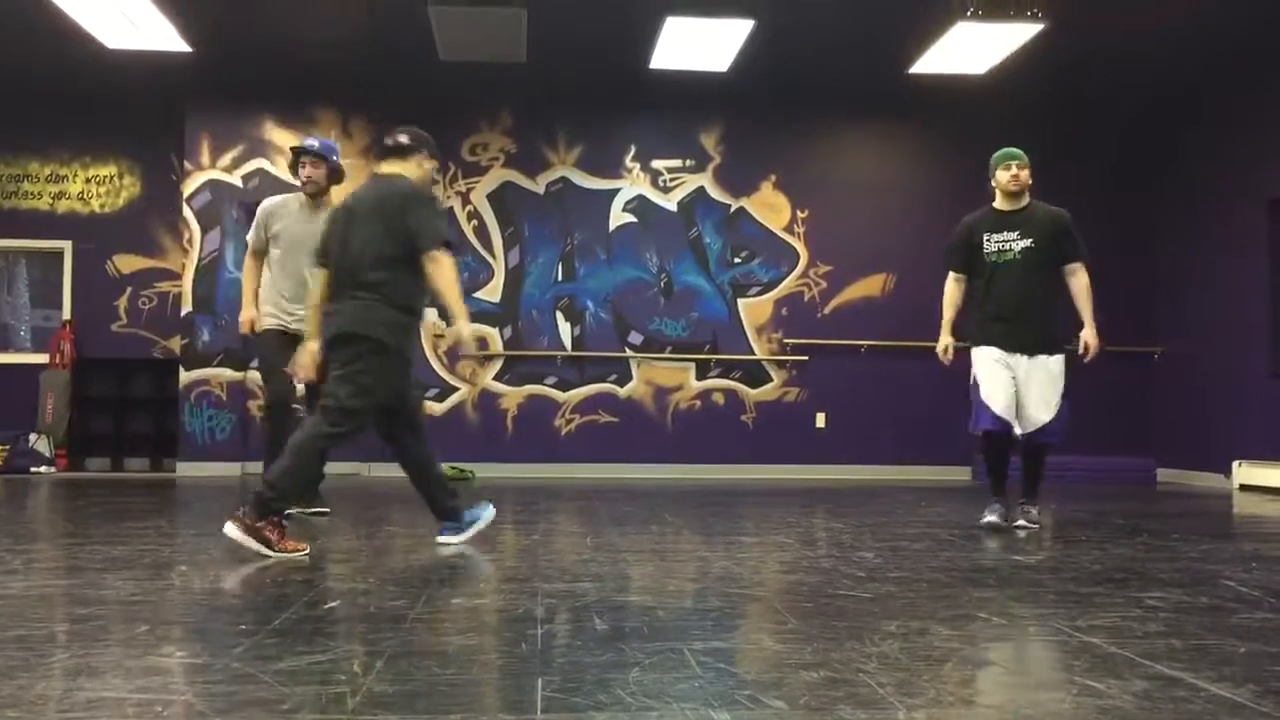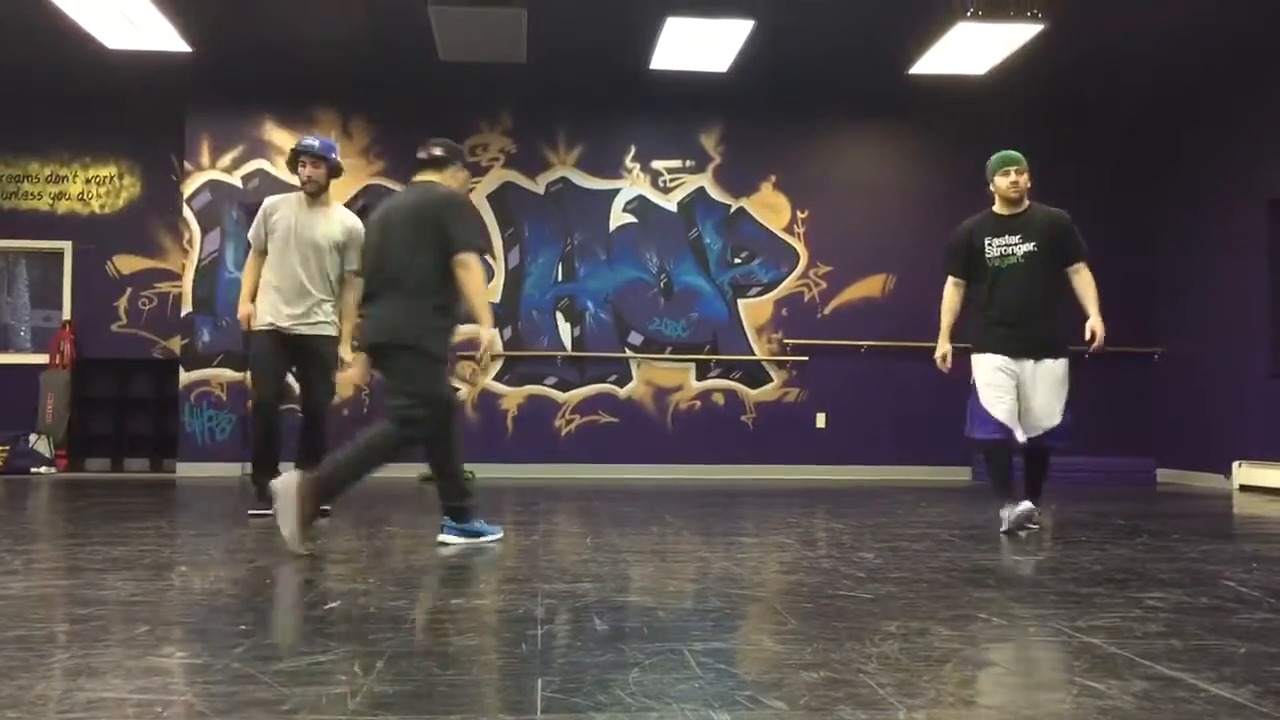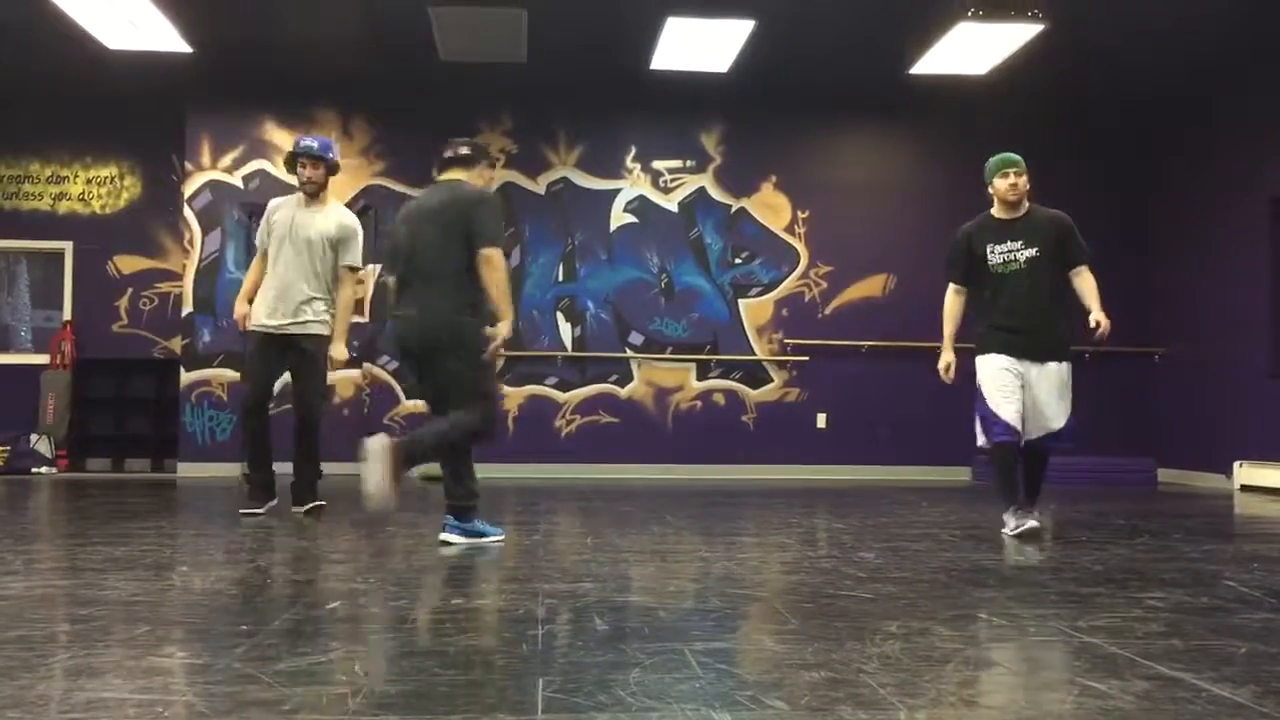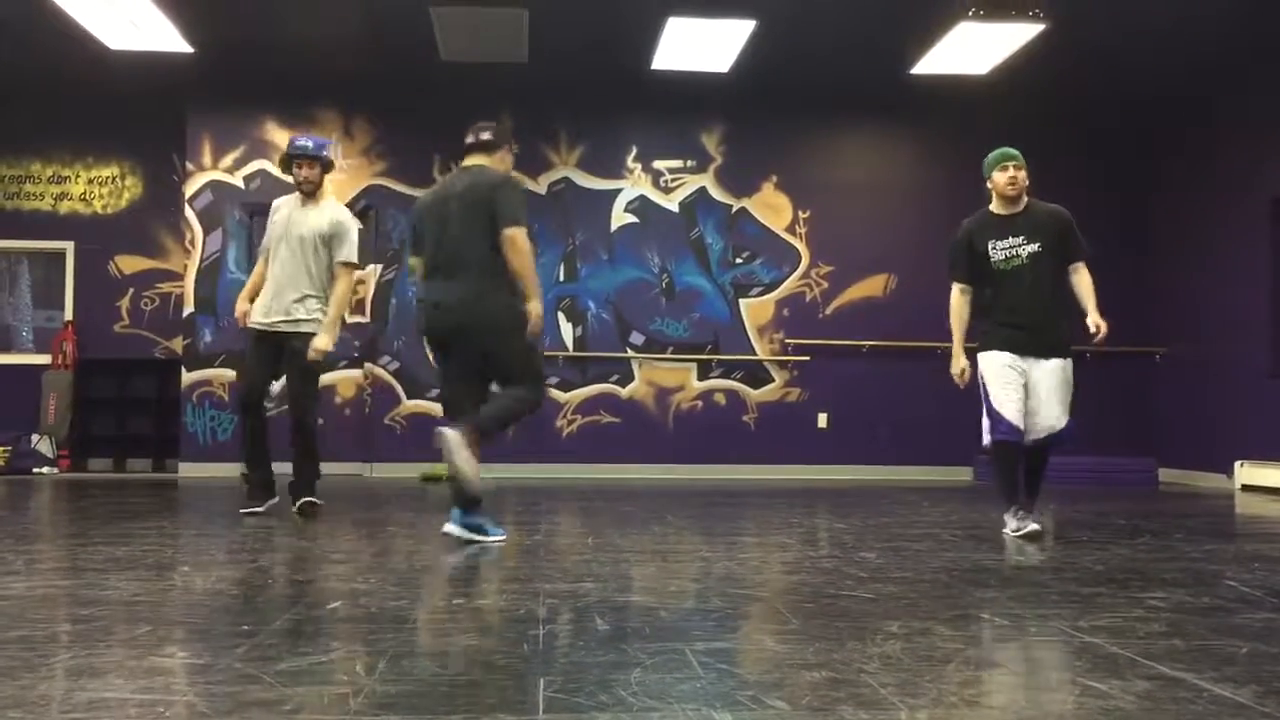
dt=0.1s
person 1, frame 1
left shoulder: (348, 204)
right shoulder: (415, 197)
left elbow: (322, 275)
right elbow: (436, 258)
left wrist: (313, 339)
right wrist: (460, 318)
left hip: (346, 326)
right hip: (380, 329)
left knee: (403, 423)
right knee: (334, 421)
left ankle: (450, 515)
right ankle: (258, 516)
person 1, frame 2
left shoulder: (384, 211)
right shoulder: (452, 202)
left elbow: (367, 280)
right elbow: (466, 262)
left wrist: (360, 350)
right wrist: (486, 324)
left hip: (381, 330)
right hip: (419, 332)
left knee: (440, 421)
right knee: (401, 427)
left ankle: (460, 519)
right ankle: (307, 489)
person 1, frame 3
left shoulder: (411, 210)
right shoulder: (479, 199)
left elbow: (396, 276)
right elbow: (489, 257)
right wrist: (505, 318)
left hip: (411, 329)
right hip: (453, 327)
left knee: (451, 416)
right knee: (478, 415)
left ankle: (461, 518)
right ankle: (393, 452)
person 1, frame 4
left shoulder: (432, 197)
right shoulder: (501, 183)
left elbow: (421, 260)
right elbow: (514, 238)
right wrist: (533, 297)
left hip: (437, 313)
right hip: (488, 310)
left knee: (464, 407)
right knee: (528, 387)
left ankle: (466, 512)
right ankle: (468, 435)
person 2, frame 1
left shoulder: (1054, 220)
right shoulder: (972, 227)
left elbow: (1075, 271)
right elbow: (956, 280)
left wrist: (1089, 323)
right wrist: (945, 330)
left hip: (1042, 343)
right hip: (991, 342)
left knee: (1038, 427)
right knee: (993, 422)
left ankle: (1029, 503)
right ankle: (998, 501)
person 2, frame 2
left shoulder: (1055, 222)
right shoulder: (972, 230)
left elbow: (1079, 271)
right elbow: (956, 284)
left wrist: (1094, 314)
right wrist: (944, 337)
left hip: (1046, 346)
right hip: (993, 347)
left knee: (1042, 431)
right knee: (994, 427)
left ankle: (1032, 502)
right ankle: (1009, 505)
person 2, frame 3
left shoulder: (1056, 224)
right shoulder: (972, 234)
left elbow: (1080, 273)
right elbow: (956, 292)
left wrist: (1095, 310)
right wrist: (947, 347)
left hip: (1049, 349)
right hip: (997, 349)
left knee: (1042, 432)
right knee: (1002, 429)
left ankle: (1030, 503)
right ankle: (1013, 510)
person 2, frame 4
left shoulder: (1055, 219)
right shoulder: (972, 231)
left elbow: (1077, 269)
right elbow: (961, 291)
left wrist: (1092, 311)
right wrist: (957, 350)
left hip: (1051, 346)
right hip: (1000, 346)
left knee: (1044, 430)
right knee: (1005, 428)
left ankle: (1029, 499)
right ankle: (1015, 510)
person 3, frame 1
right shoulder: (272, 209)
right elbow: (253, 257)
right wrist: (249, 305)
right hip: (273, 326)
right knee: (279, 402)
left ankle: (307, 490)
person 3, frame 2
left shoulder: (349, 225)
right shoulder: (274, 207)
left elbow: (351, 286)
right elbow: (256, 255)
left wrist: (346, 342)
right wrist: (246, 300)
left hip: (319, 329)
right hip: (270, 325)
left knee: (317, 410)
right knee: (265, 403)
right ankle: (266, 489)
person 3, frame 3
left shoulder: (345, 222)
right shoulder: (276, 208)
left elbow: (347, 284)
left wrist: (340, 340)
right wrist: (243, 300)
left hip: (312, 330)
right hip: (264, 325)
left knee: (308, 411)
right knee: (254, 403)
left ankle: (306, 491)
right ankle: (260, 489)
person 3, frame 4
left shoulder: (339, 218)
right shoulder: (279, 207)
left elbow: (343, 280)
left wrist: (328, 332)
right wrist: (245, 298)
left hip: (307, 328)
right hip: (262, 323)
left knee: (302, 410)
right knee: (248, 400)
left ankle: (304, 490)
right ankle: (259, 488)
